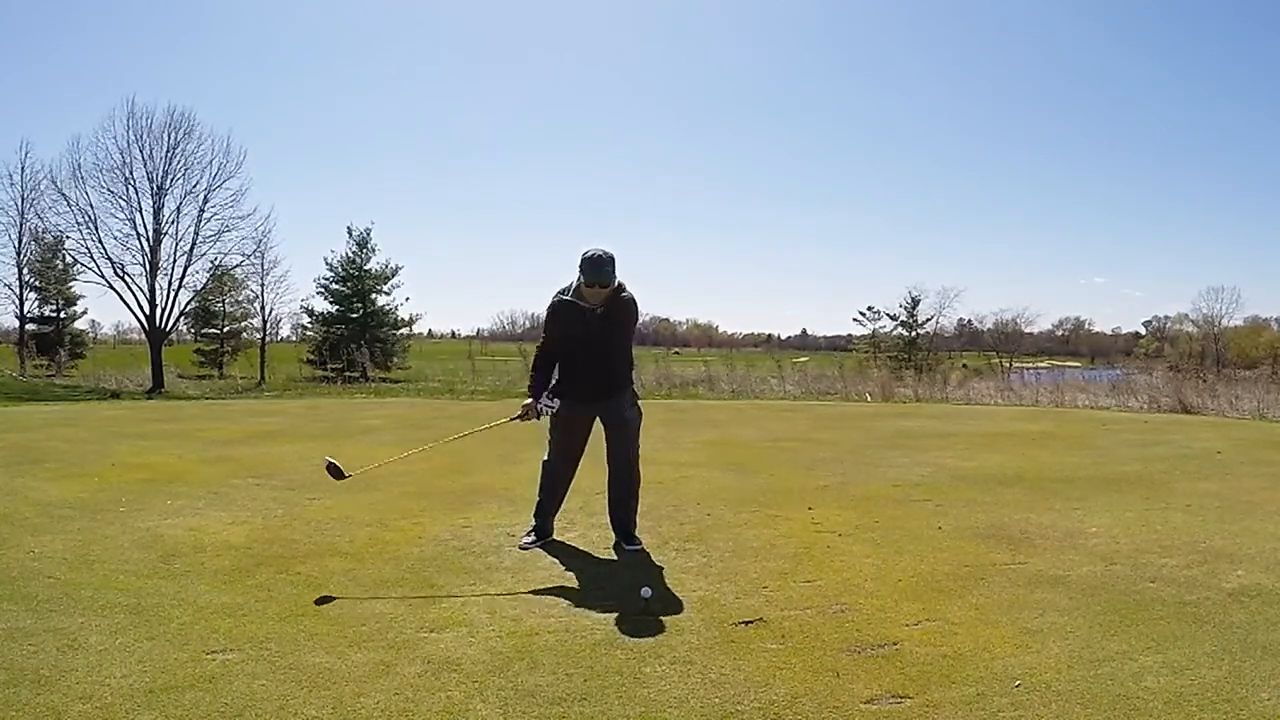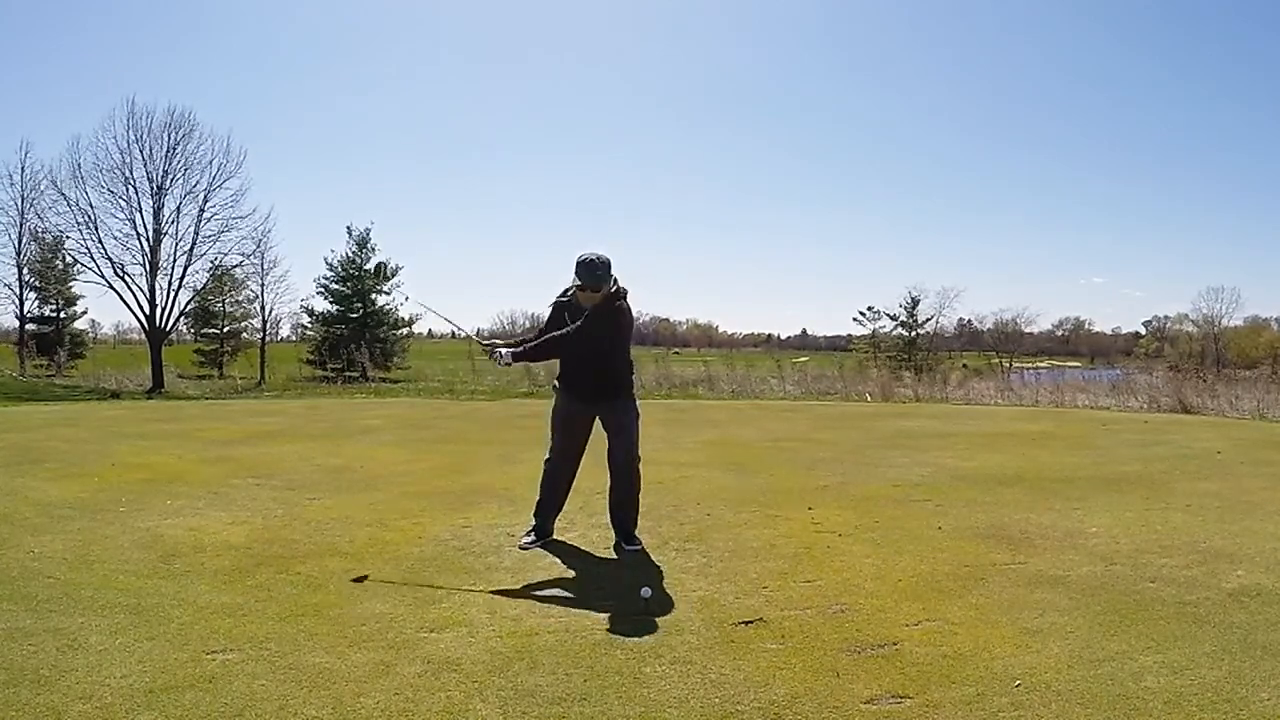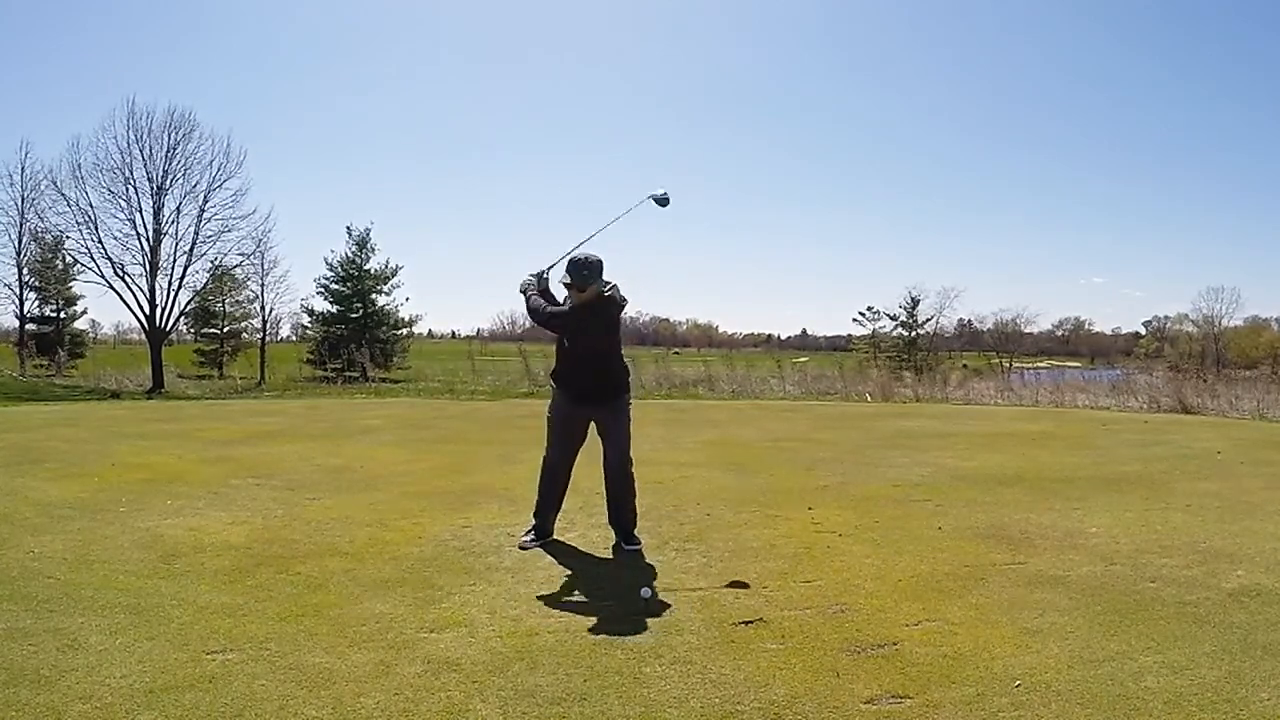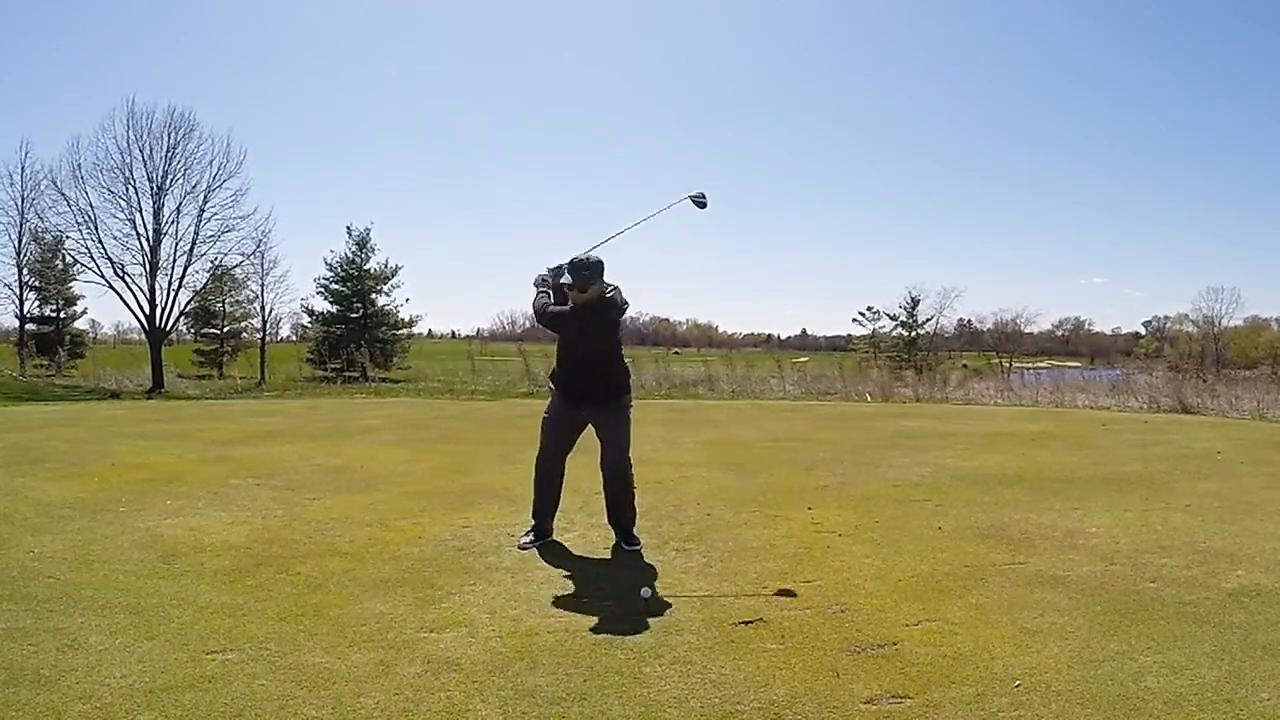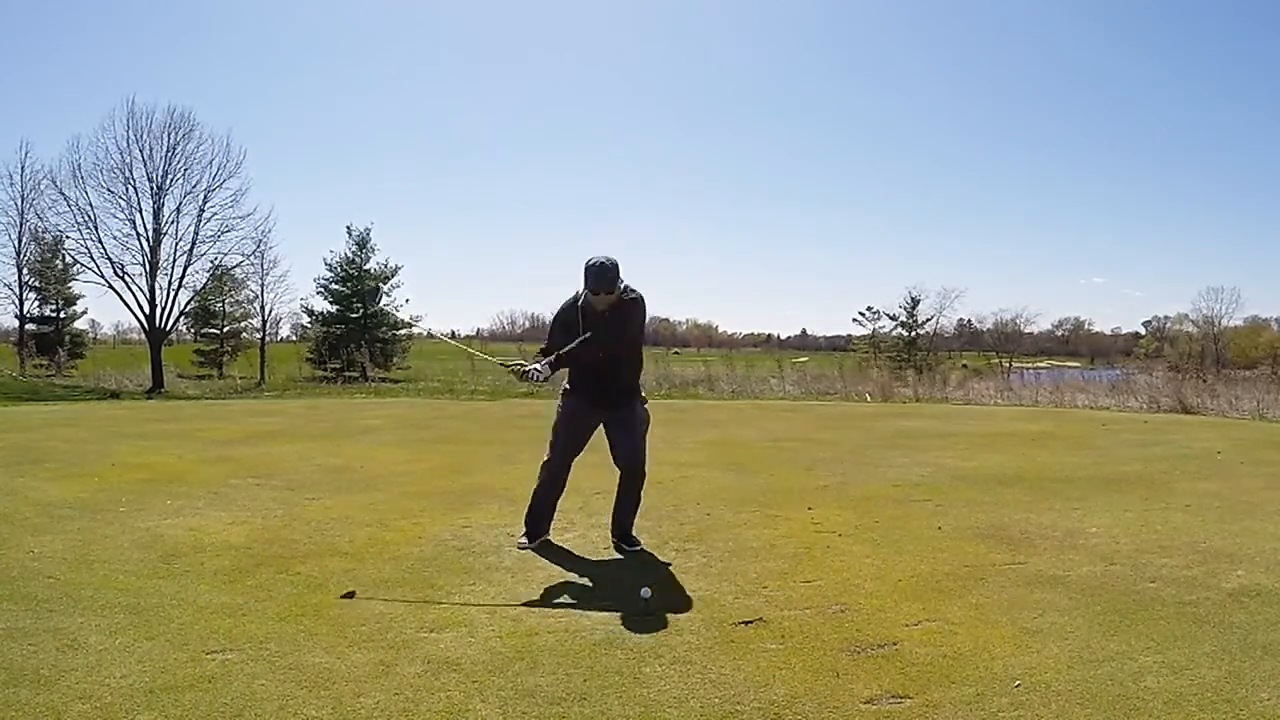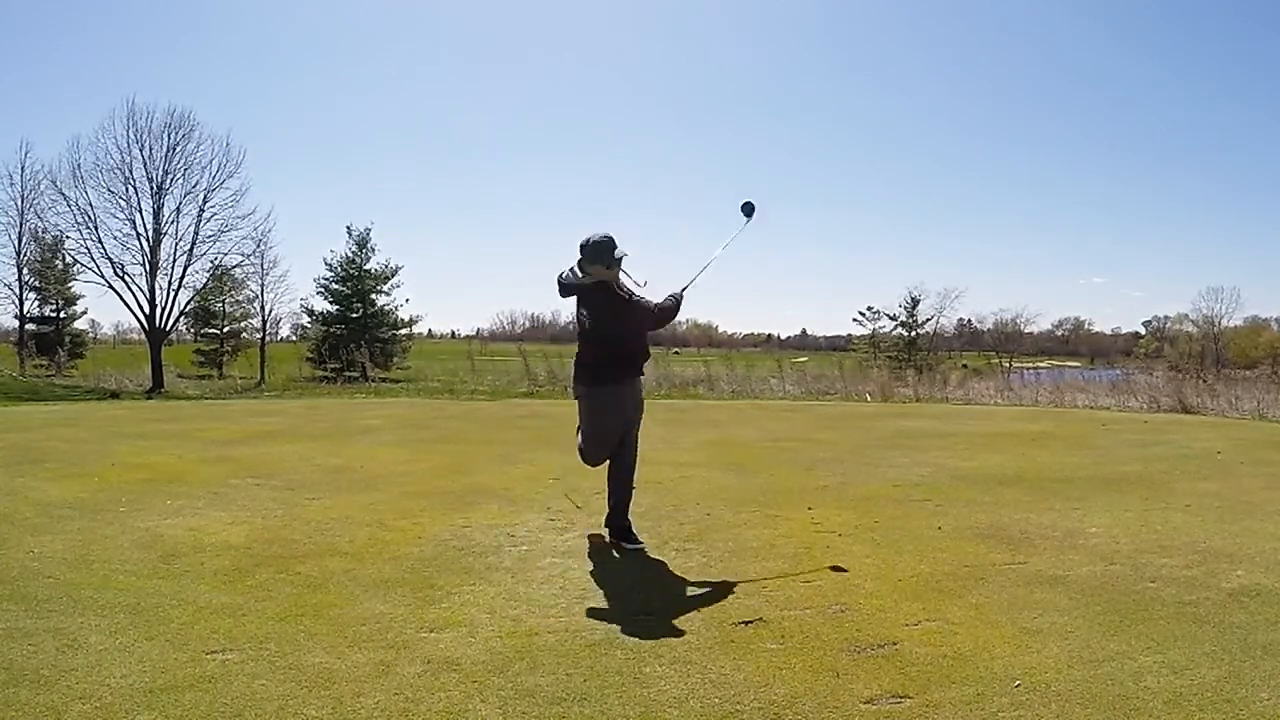
dt=0.2s
person 1, frame 1
left shoulder: (624, 306)
right shoulder: (562, 305)
left elbow: (586, 356)
right elbow: (548, 350)
left wrist: (552, 394)
right wrist: (536, 394)
left hip: (616, 393)
right hip: (573, 393)
left knee: (625, 462)
right knee: (558, 460)
left ankle: (625, 530)
right ankle: (542, 526)
person 1, frame 2
left shoulder: (616, 312)
right shoulder: (567, 301)
left elbow: (564, 343)
right elbow: (546, 335)
left wrist: (514, 355)
right wrist: (510, 346)
left hip: (615, 394)
right hip: (574, 393)
left knee: (624, 462)
right knee: (559, 461)
left ankle: (625, 530)
right ankle: (542, 526)
person 1, frame 3
left shoulder: (599, 312)
right shoulder: (580, 304)
left elbow: (541, 313)
left wrist: (531, 287)
right wrist: (542, 287)
left hip: (610, 397)
right hip: (570, 395)
left knee: (618, 463)
right knee: (555, 460)
left ankle: (625, 530)
right ankle: (542, 526)
person 1, frame 4
left shoulder: (602, 312)
right shoulder: (573, 297)
left elbow: (549, 315)
left wrist: (545, 285)
right wrist: (551, 284)
left hip: (610, 399)
right hip: (568, 396)
left knee: (616, 465)
right knee: (548, 460)
left ankle: (624, 530)
right ankle: (541, 527)
person 1, frame 5
left shoulder: (632, 303)
right shoulder: (571, 308)
left elbow: (593, 348)
right elbow: (554, 348)
left wrist: (547, 365)
right wrist: (541, 365)
left hip: (625, 398)
right hip: (581, 397)
left knee: (633, 467)
right knee: (557, 462)
left ankle: (623, 530)
right ankle: (536, 526)
person 1, frame 6
left shoulder: (579, 282)
right shoulder: (594, 294)
right elbow: (651, 318)
right wrist: (675, 301)
left hip: (625, 382)
right hip: (599, 386)
left knee: (624, 457)
right knee: (595, 452)
left ankle: (619, 527)
